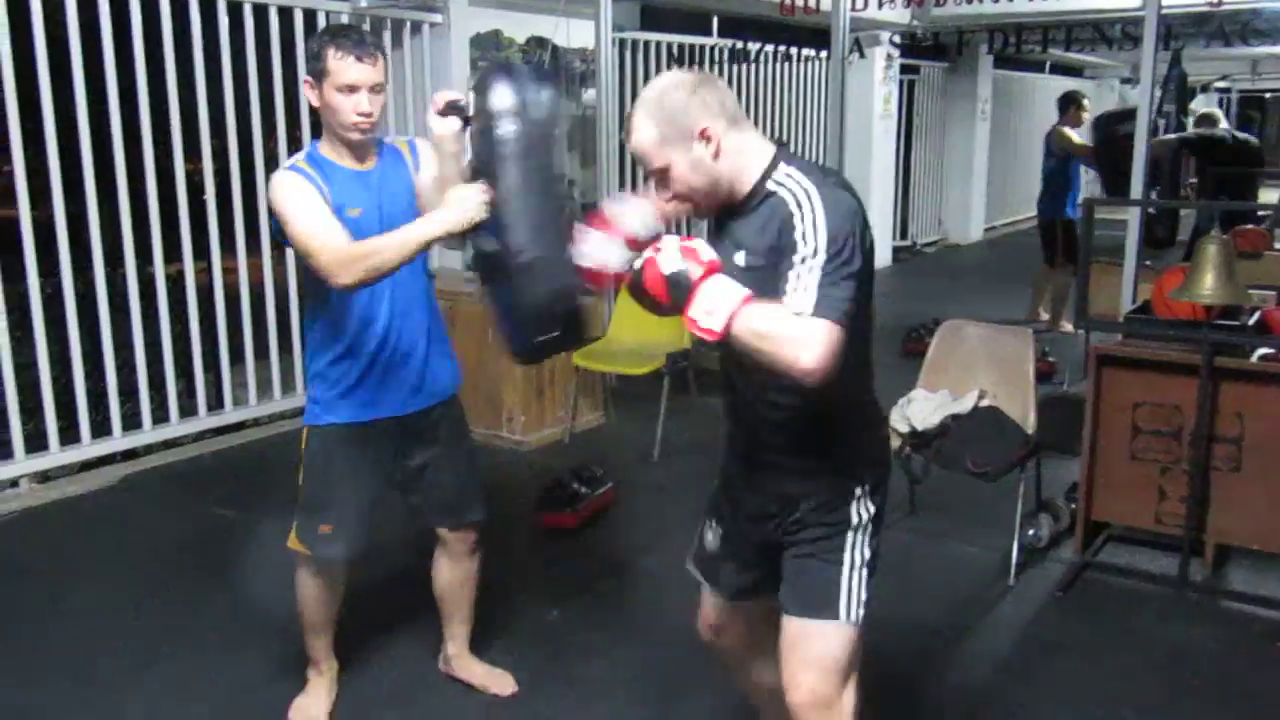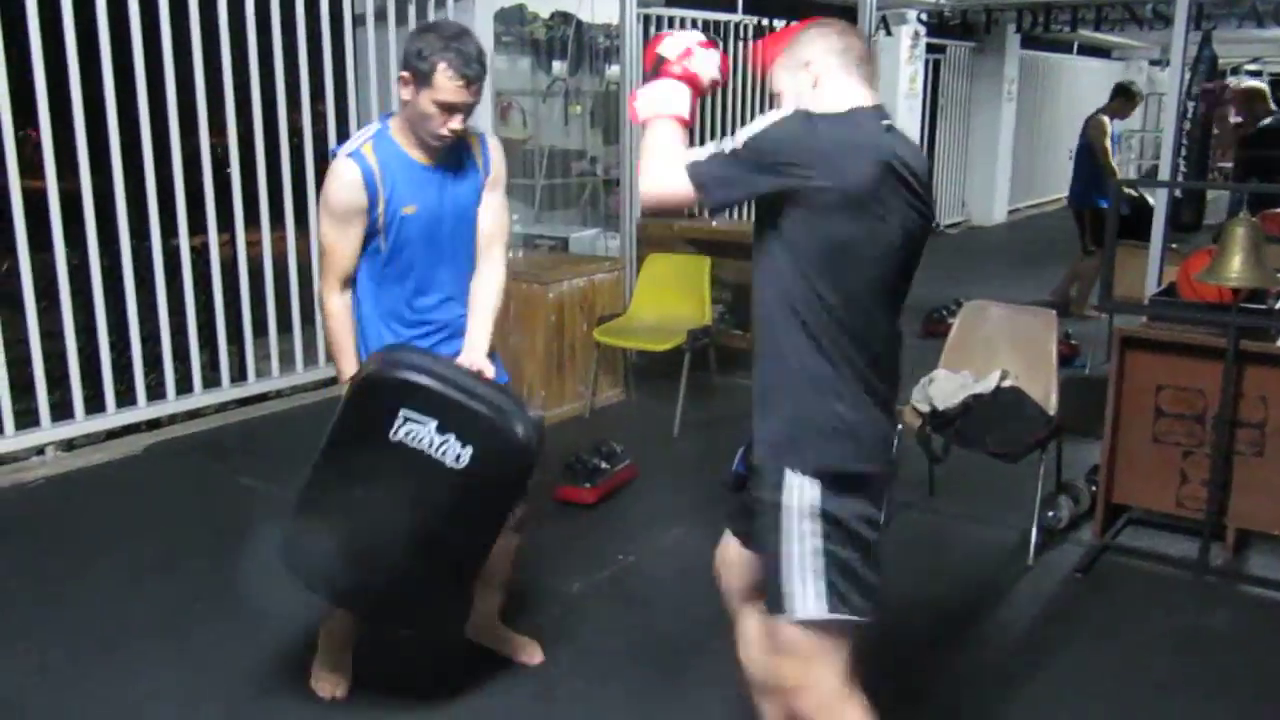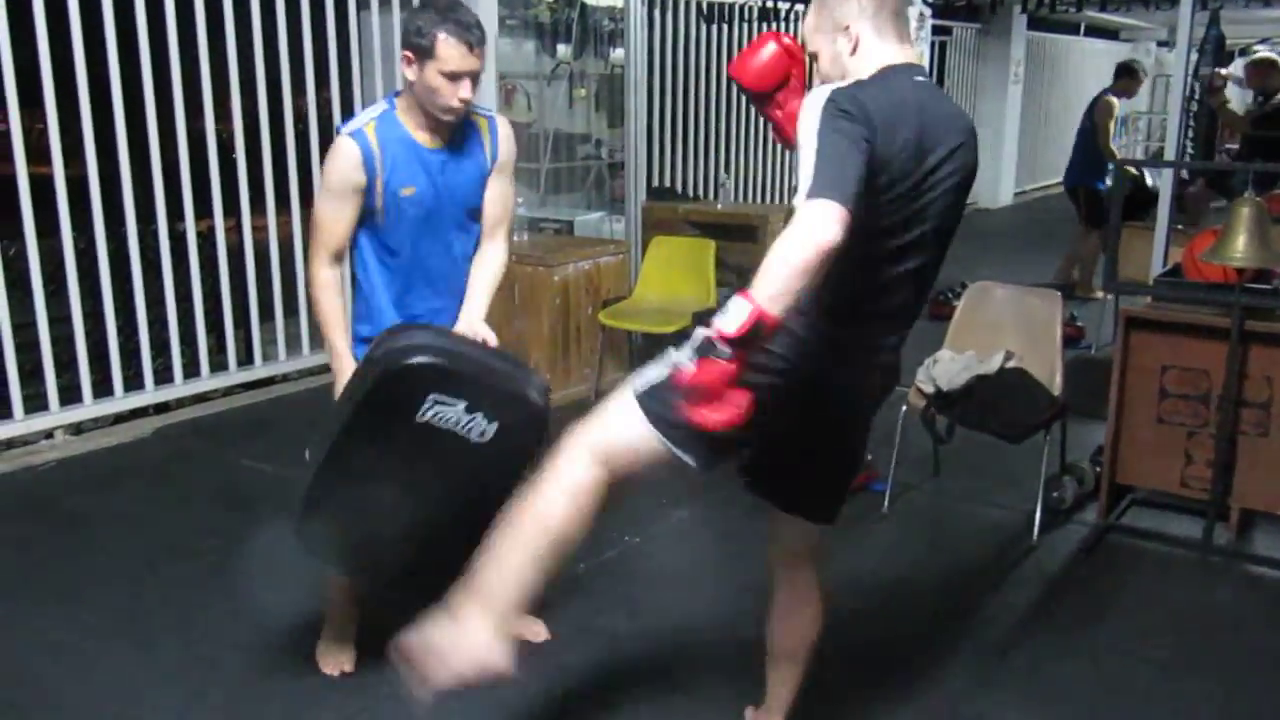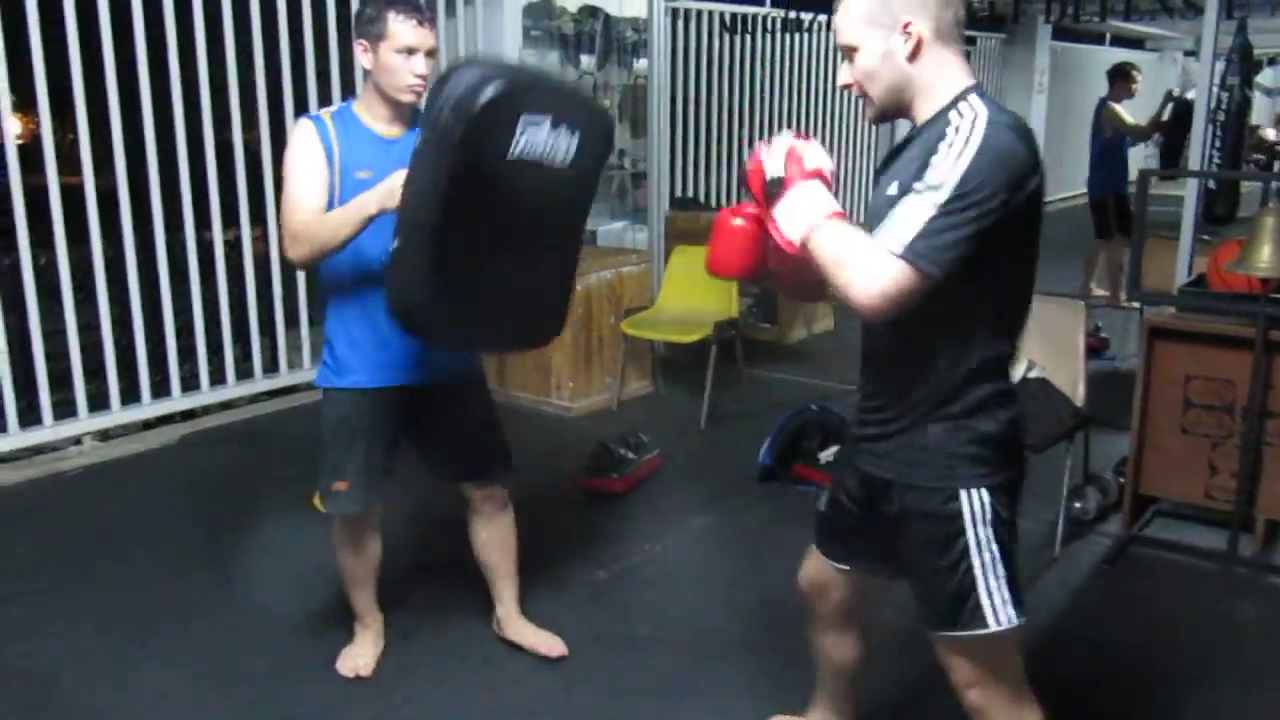
dt=0.5s
person 1, frame 1
left shoulder: (812, 205)
right shoulder: (739, 203)
left elbow: (808, 353)
right elbow: (661, 216)
left wrist: (709, 293)
left hip: (831, 478)
right hip: (752, 466)
right knee: (724, 624)
person 1, frame 2
left shoulder: (805, 136)
right shoulder: (899, 159)
left elbow: (660, 186)
left wrist: (671, 84)
left hip: (817, 447)
right hip: (812, 435)
right knee: (738, 577)
person 1, frame 3
left shoulder: (845, 105)
right shoulder: (958, 127)
left elbow: (819, 228)
left wrist: (732, 333)
right wrist: (796, 108)
left hip: (782, 357)
right hip: (853, 381)
left knee: (589, 451)
right knee: (797, 560)
left ankle: (478, 624)
person 1, frame 4
left shoulder: (984, 143)
right shoulder: (927, 144)
left elbow: (873, 288)
right elbow: (868, 269)
left wrist: (802, 192)
right wrist: (784, 233)
left hip: (950, 459)
right hip: (883, 440)
right knee: (824, 584)
person 2, frame 1
left shoulder: (413, 155)
right shoulder: (296, 184)
left elbow: (456, 221)
right elbow: (343, 269)
left wrist: (453, 150)
right wrist: (443, 219)
left hip: (430, 391)
right hip: (346, 403)
left knee: (462, 528)
right knee: (324, 551)
left ankle: (458, 651)
person 2, frame 2
left shoulder: (485, 154)
right shoulder: (357, 169)
left elbow: (491, 258)
right elbow: (336, 289)
left wrist: (477, 349)
right wrist: (356, 389)
left hip: (470, 371)
left knee: (507, 506)
left ankle: (486, 619)
right ankle: (338, 638)
person 2, frame 3
left shoulder: (494, 135)
right shoulder: (359, 147)
left elbow: (494, 237)
right elbow: (324, 261)
left wrist: (474, 314)
right wrist: (344, 365)
left hip: (465, 346)
right ankle: (343, 617)
person 2, frame 4
right shoulder: (318, 136)
right elbow: (298, 243)
right wrist: (379, 195)
left hip: (446, 356)
right hip: (360, 365)
left knee: (490, 488)
right knee: (354, 507)
left ankle: (508, 614)
right ankle: (368, 622)
person 3, frame 1
left shoulder: (1066, 135)
right shoulder: (1061, 134)
left elbow: (1088, 159)
right elbow: (1091, 155)
left hip: (1056, 210)
right hip: (1058, 212)
left knee: (1051, 264)
right knee: (1067, 266)
left ankle: (1037, 311)
right ankle: (1057, 321)
person 3, frame 2
left shoulder: (1106, 122)
right shoulder: (1100, 122)
right elbow: (1107, 164)
right wrist: (1123, 190)
left hip: (1094, 197)
right hip: (1089, 199)
left knee: (1092, 252)
right knee: (1098, 252)
left ankle: (1061, 292)
right ankle: (1079, 304)
person 3, frame 3
left shoulder: (1106, 100)
right shoulder: (1109, 102)
right elbow: (1106, 145)
left wrist: (1114, 172)
right wrist: (1127, 169)
left hip: (1084, 176)
right hip: (1086, 178)
left knee: (1090, 230)
right knee: (1097, 232)
left ankle: (1065, 273)
right ankle: (1085, 287)
person 3, frame 4
left shoulder: (1108, 107)
right shoulder: (1111, 109)
left elbow: (1129, 138)
right elbow: (1140, 133)
left wrist: (1156, 127)
right wrist: (1164, 104)
left hip: (1103, 184)
right hip: (1110, 186)
left knee: (1104, 239)
right knee: (1120, 239)
left ankle: (1088, 286)
right ankle: (1117, 295)
